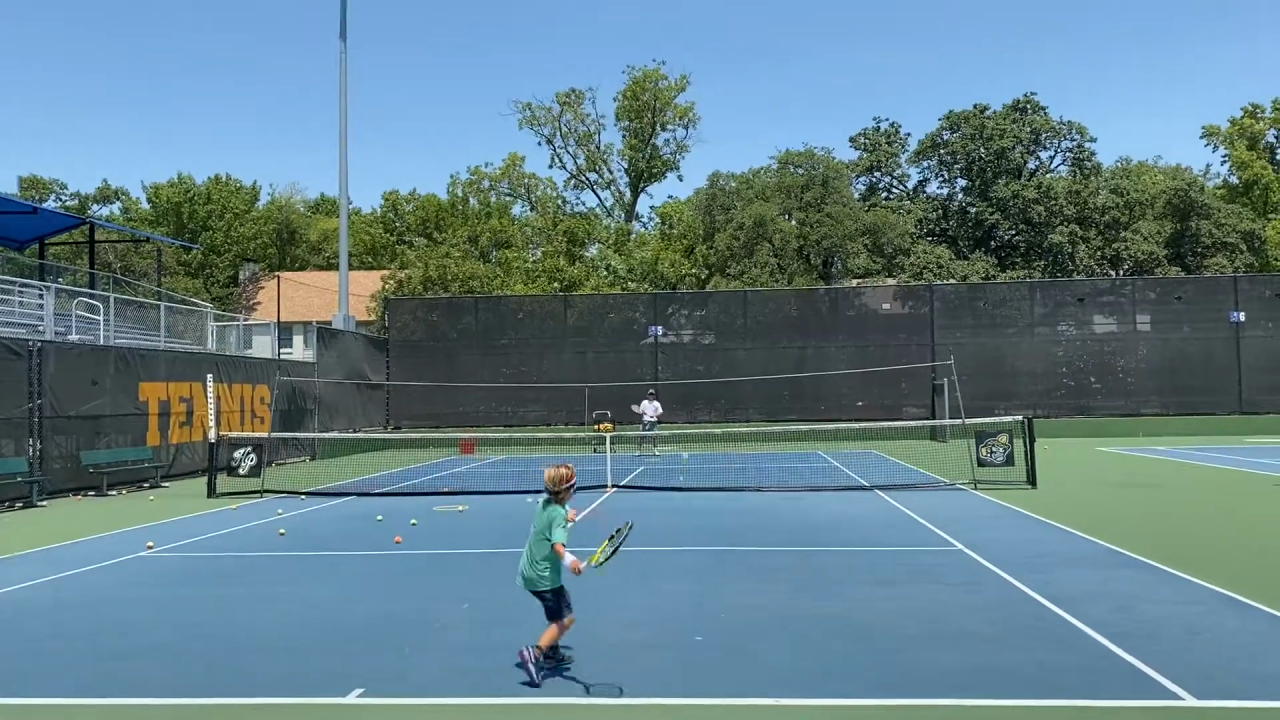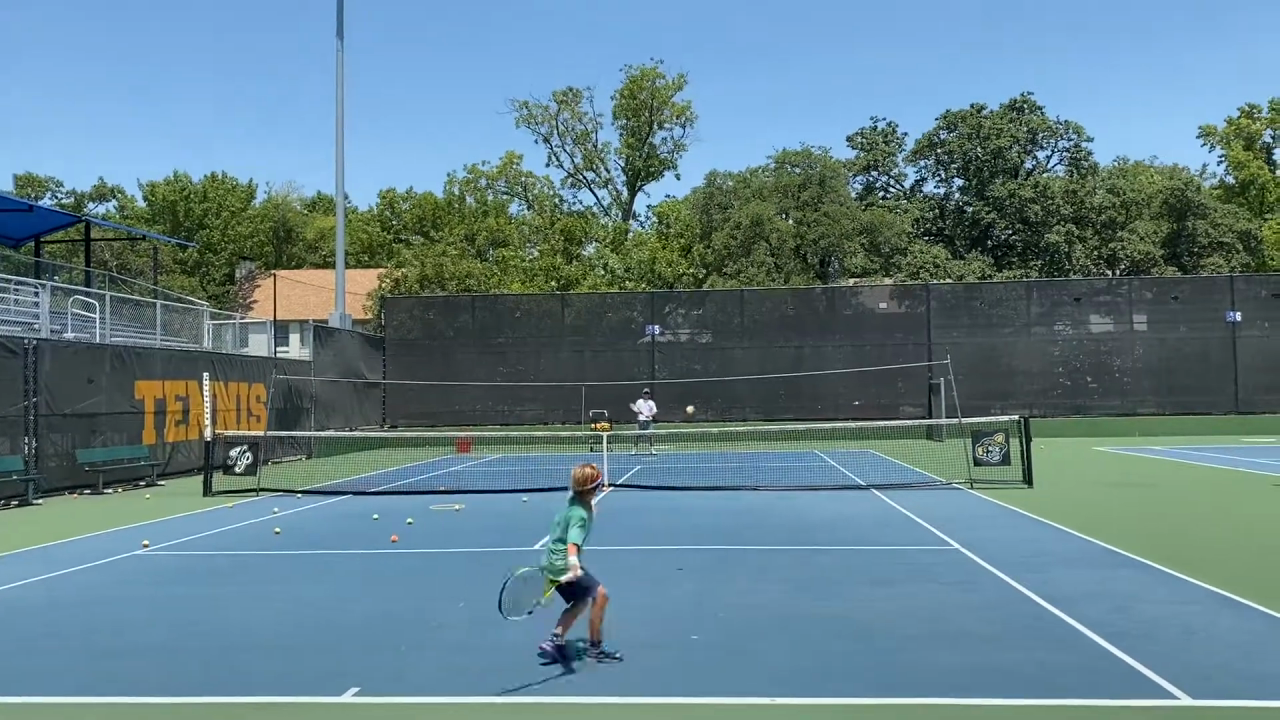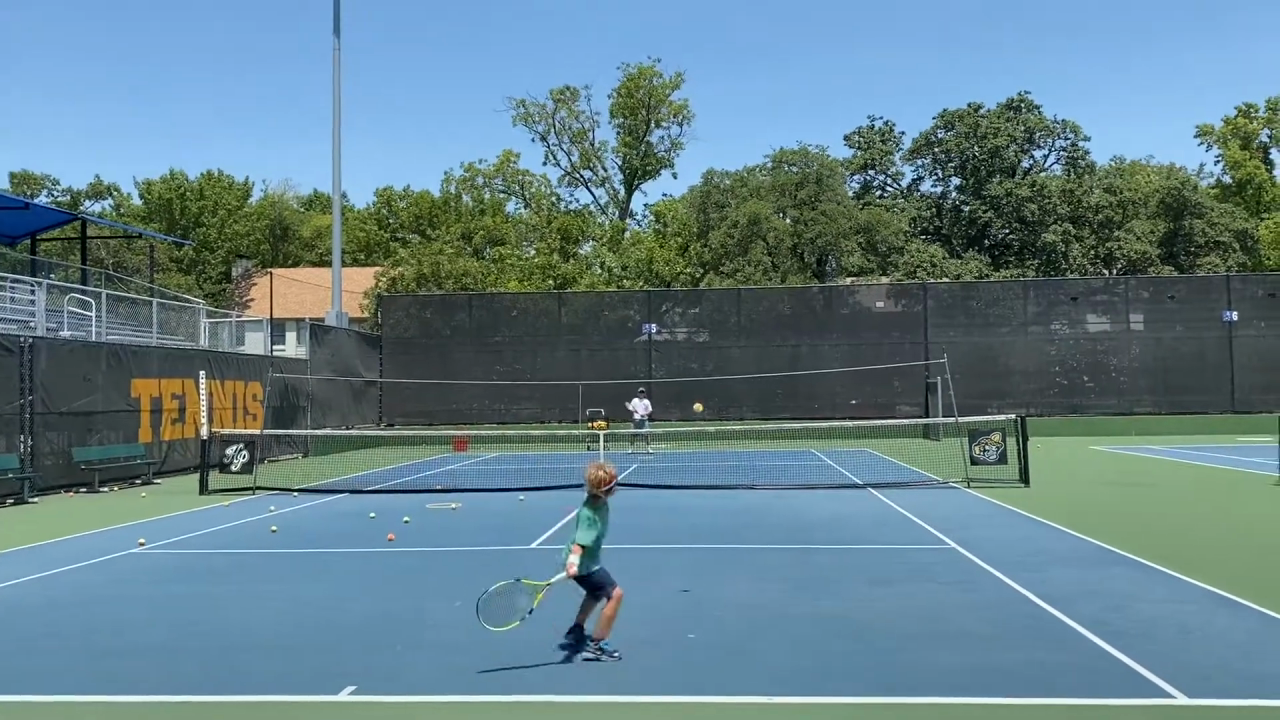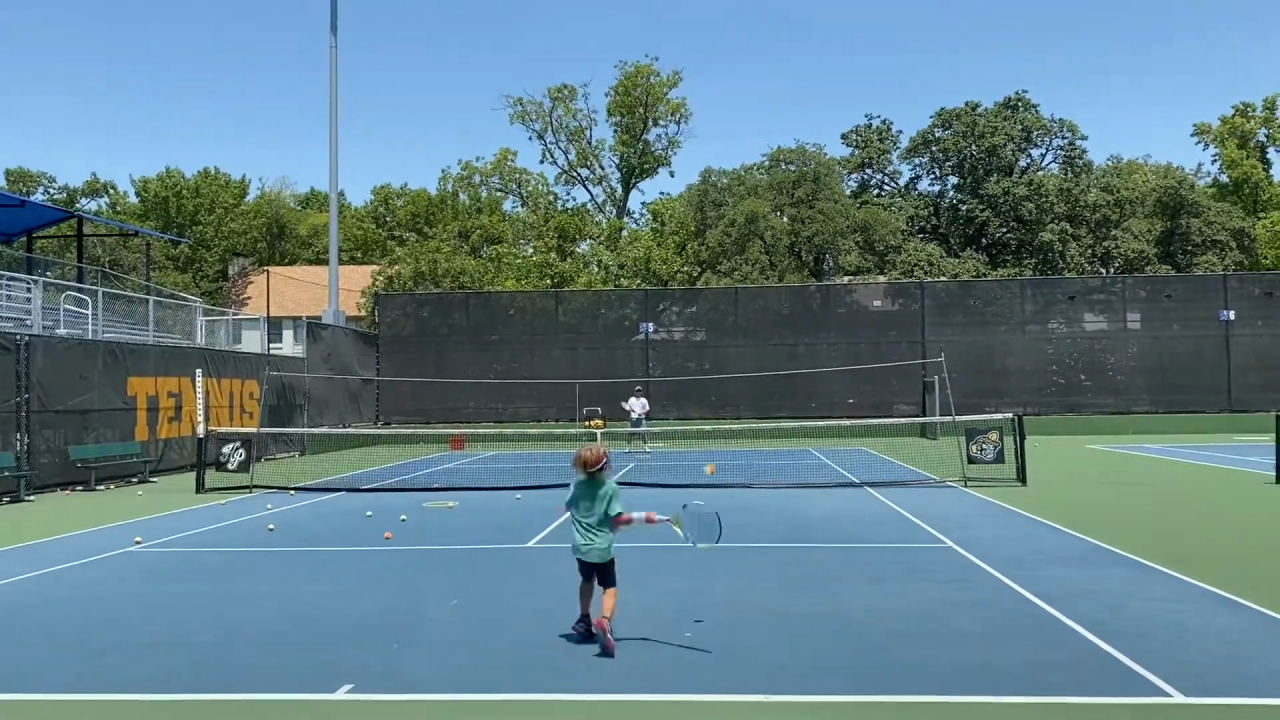
dt=0.2s
person 1, frame 1
left shoulder: (546, 502)
right shoulder: (558, 515)
right elbow: (557, 546)
left wrist: (567, 513)
right wrist: (570, 560)
left hip: (529, 571)
right hip: (543, 576)
left knee: (562, 600)
right knee: (565, 619)
left ankle: (551, 653)
right ankle: (535, 652)
person 1, frame 2
left shoulder: (576, 498)
right shoulder: (580, 515)
right elbow: (572, 544)
right wrist: (573, 564)
left hip: (555, 562)
right hip: (562, 566)
left knee: (581, 600)
right knee: (600, 594)
left ankle: (555, 641)
right ankle: (595, 648)
person 1, frame 3
left shoulder: (598, 501)
right shoulder: (590, 515)
right elbow: (579, 544)
right wrist: (573, 562)
left hip: (588, 563)
right hip: (585, 565)
left knee: (598, 592)
right knee: (615, 594)
left ankle: (577, 630)
right ankle: (596, 645)
person 1, frame 4
left shoulder: (577, 486)
right shoulder: (610, 488)
left elbow: (569, 508)
right elbow: (618, 520)
right wrist: (642, 517)
left hip: (580, 547)
right hip: (600, 549)
left knee: (587, 581)
right knee: (610, 588)
left ankle: (584, 622)
right ankle: (604, 621)
